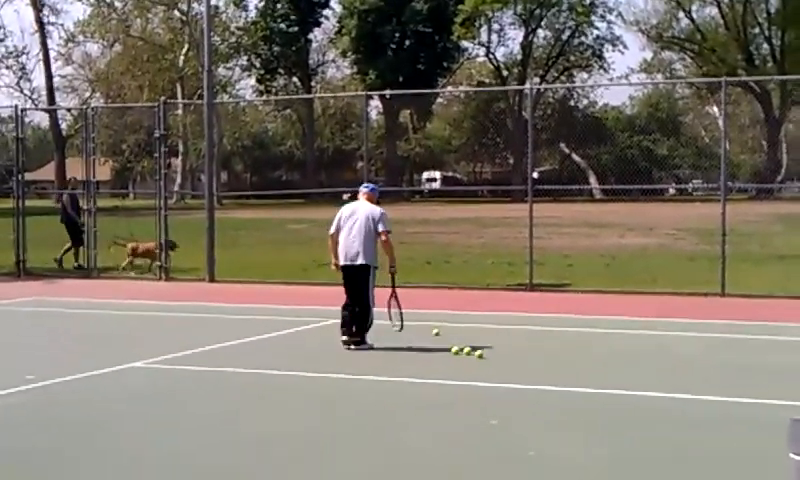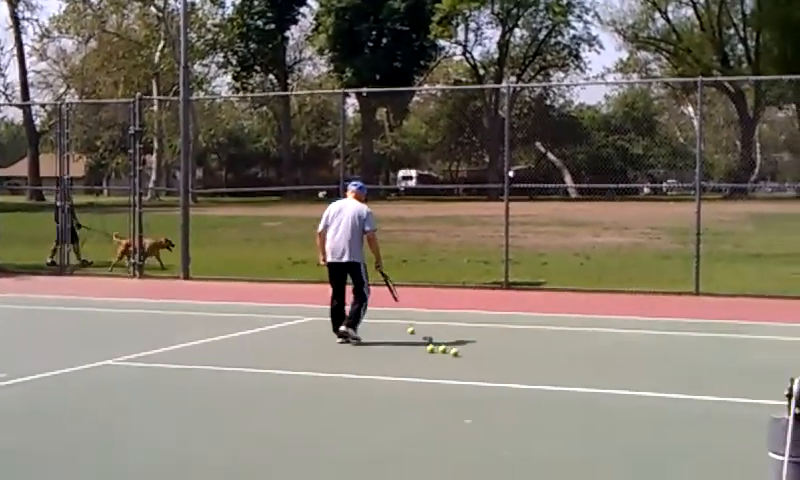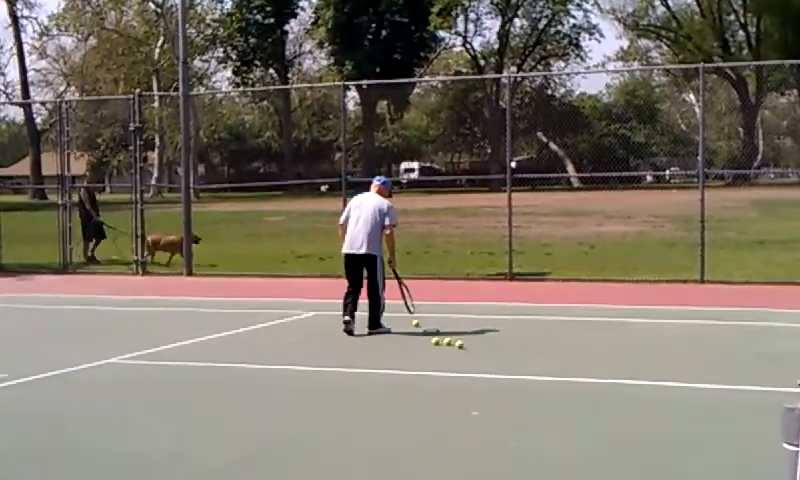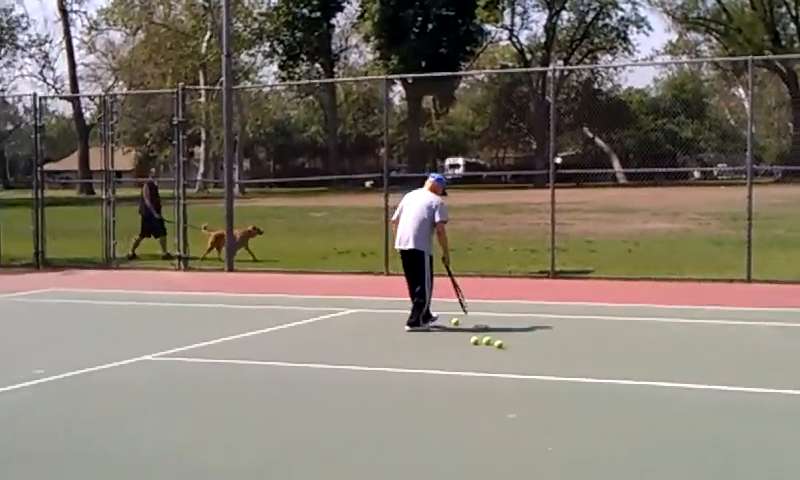
dt=0.4s
person 1, frame 1
left shoulder: (345, 209)
right shoulder: (377, 211)
left elbow: (332, 234)
right elbow: (385, 238)
left wrist: (334, 258)
right wrist: (392, 261)
left hip: (346, 260)
right hip: (365, 261)
left knee: (350, 299)
right knee: (364, 301)
left ankle: (346, 333)
right ankle: (358, 340)
person 1, frame 2
left shoulder: (333, 207)
right shoulder: (364, 210)
left elbow: (320, 232)
right elbow: (371, 237)
left wrist: (322, 254)
right wrist: (378, 259)
left hip: (333, 258)
right hip: (354, 258)
left knee: (337, 297)
right knee: (361, 294)
left ankle: (340, 333)
right ankle: (348, 325)
person 1, frame 3
left shoulder: (355, 200)
right shoulder: (386, 205)
left elbow: (342, 224)
right elbow: (388, 232)
left wrist: (344, 246)
right wrist: (392, 255)
left hip: (351, 249)
right hip: (372, 251)
left knee: (353, 287)
right knee: (375, 288)
left ankle: (348, 316)
right ankle: (374, 324)
person 1, frame 4
left shoulder: (409, 196)
right shoulder: (436, 201)
left elbow: (394, 220)
right elbow: (440, 229)
right wrist: (445, 252)
left hip: (403, 244)
right hip: (419, 246)
left knee: (414, 283)
right knee: (423, 284)
left ankle: (424, 316)
right ankle: (415, 321)
